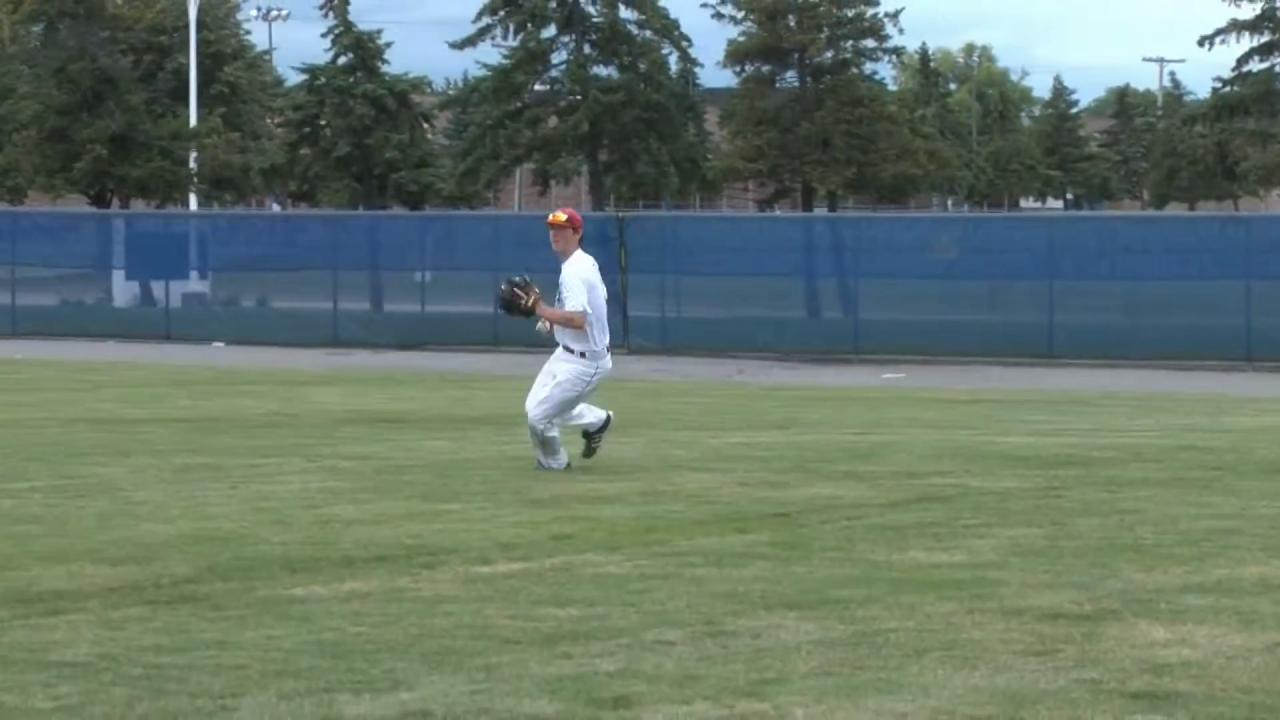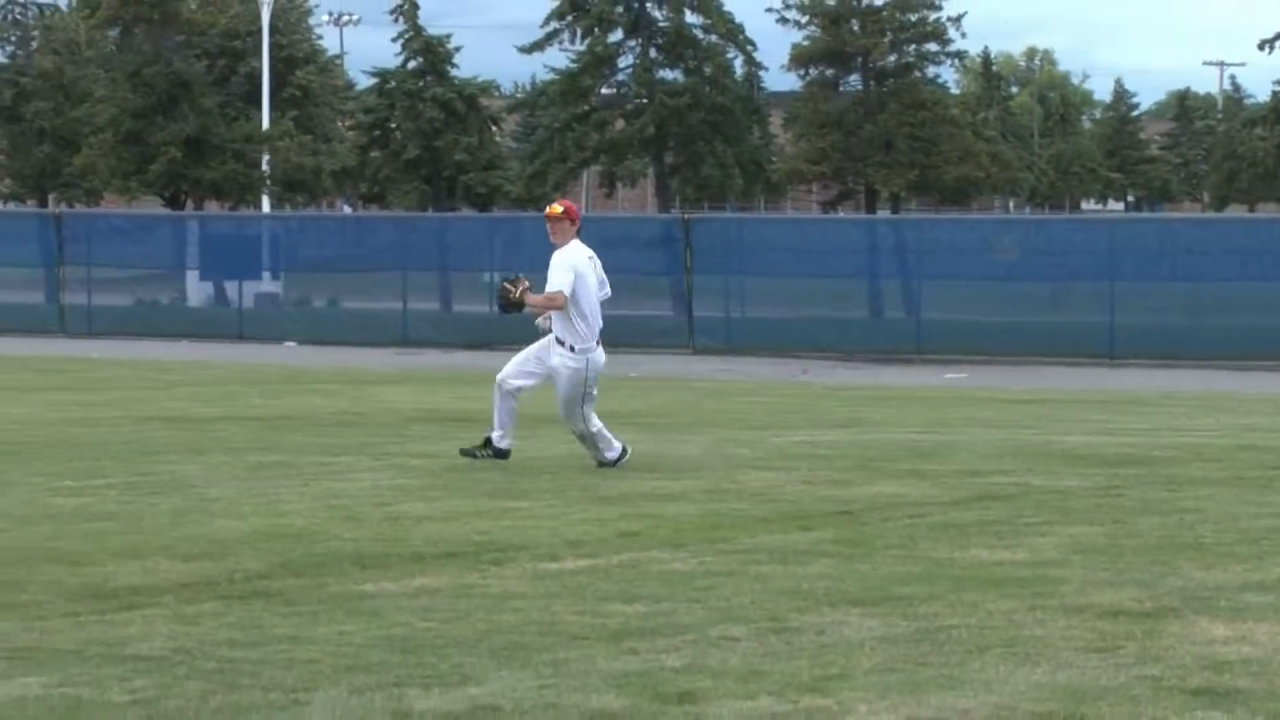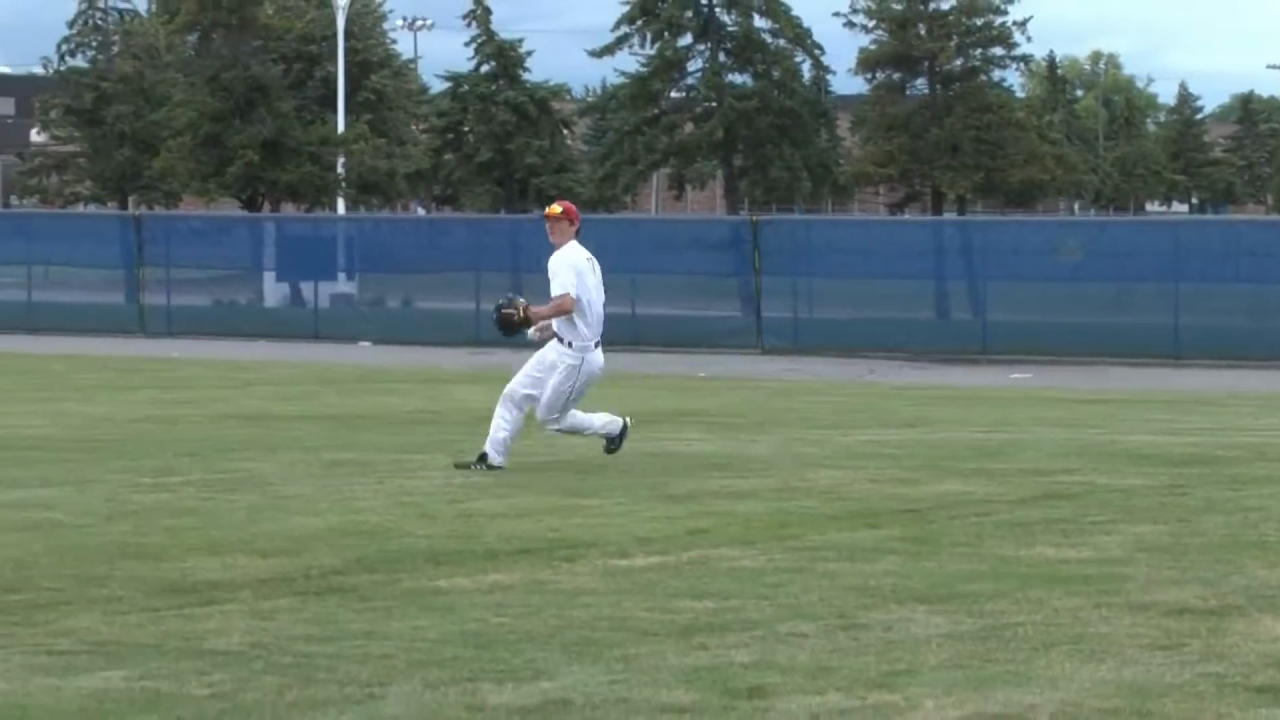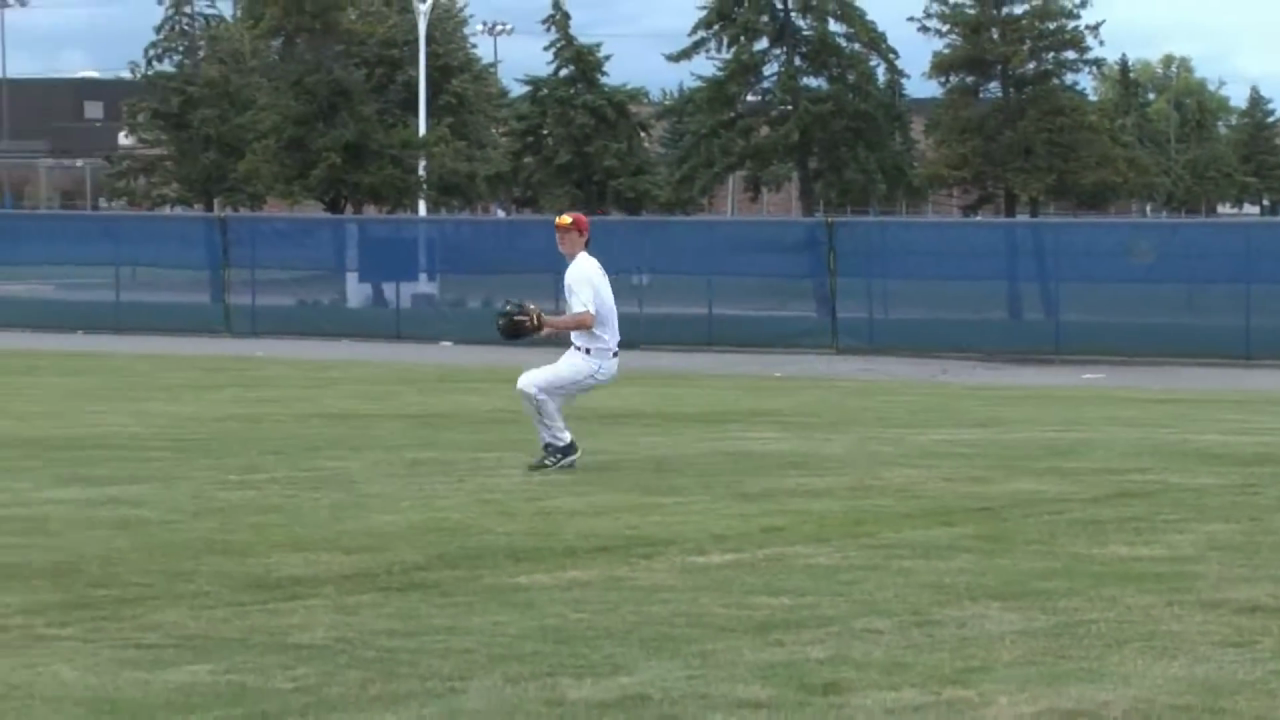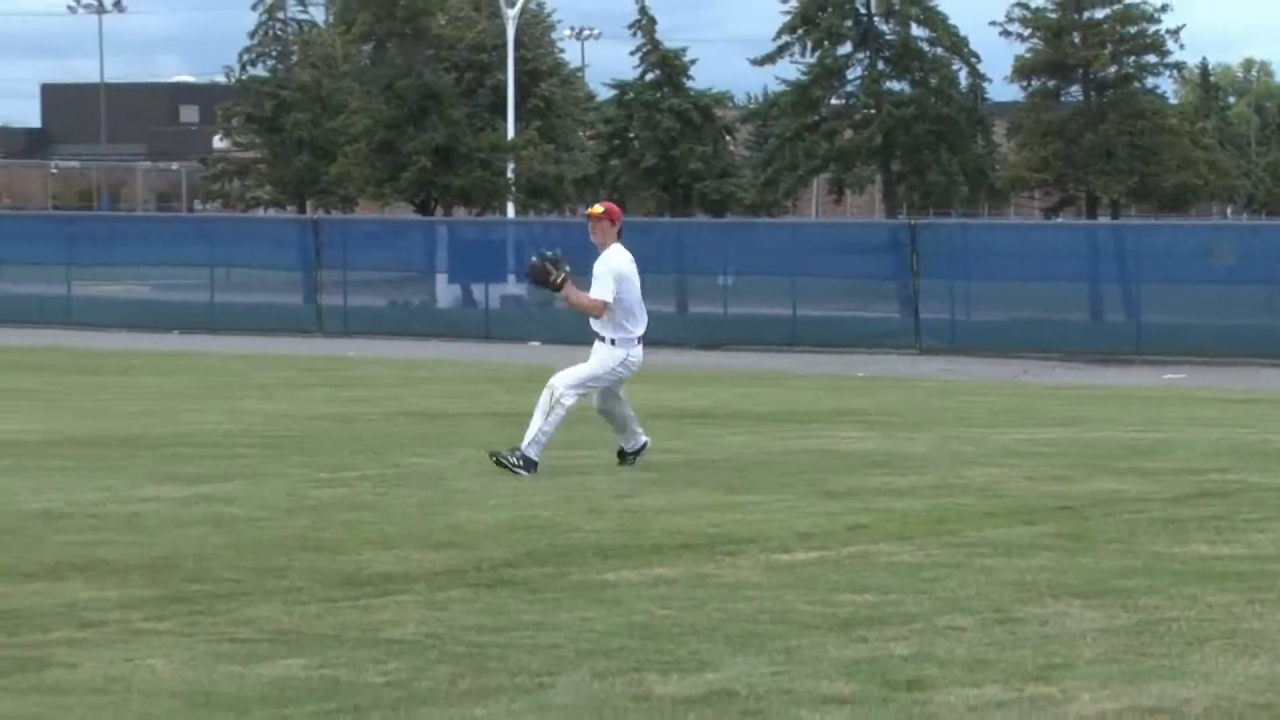
dt=0.1s
person 1, frame 1
left shoulder: (578, 269)
right shoulder: (580, 263)
left elbow: (577, 321)
right elbow: (590, 306)
left wrist: (539, 309)
right wrist: (553, 318)
left hip: (585, 364)
right hip: (566, 354)
left knee: (538, 416)
right knee: (535, 407)
left ankle: (554, 463)
right ankle: (597, 421)
person 1, frame 2
left shoulder: (564, 258)
right shoulder: (588, 255)
left elbow: (555, 301)
right elbow: (603, 295)
left wrist: (524, 297)
left hip: (579, 356)
right hip: (557, 345)
left knee: (577, 417)
right knee: (507, 381)
left ankle: (612, 454)
right ankle: (498, 443)
person 1, frame 3
left shoulder: (563, 258)
right shoulder: (586, 257)
left elbow: (566, 304)
right elbow: (586, 304)
left wrist: (530, 313)
right wrist: (551, 324)
left hip: (577, 356)
right hip: (559, 348)
left knee: (550, 417)
right knee: (514, 396)
left ankle: (612, 427)
right ankle: (493, 457)
person 1, frame 4
left shoulder: (578, 271)
right shoulder: (591, 266)
left elbow: (586, 320)
left wrist: (544, 321)
right wrist: (555, 327)
left hip: (595, 362)
right hip: (584, 355)
left knee: (528, 385)
right knee: (543, 393)
left ankle: (561, 444)
right ankle: (558, 449)
person 1, frame 5
left shoulder: (611, 262)
right shoulder: (619, 257)
left elbow: (595, 308)
left wrist: (564, 286)
right wrist: (569, 288)
left hip: (619, 352)
right hip: (608, 346)
left knee: (558, 389)
right knee: (607, 402)
left ankle: (528, 458)
right ankle: (634, 443)
